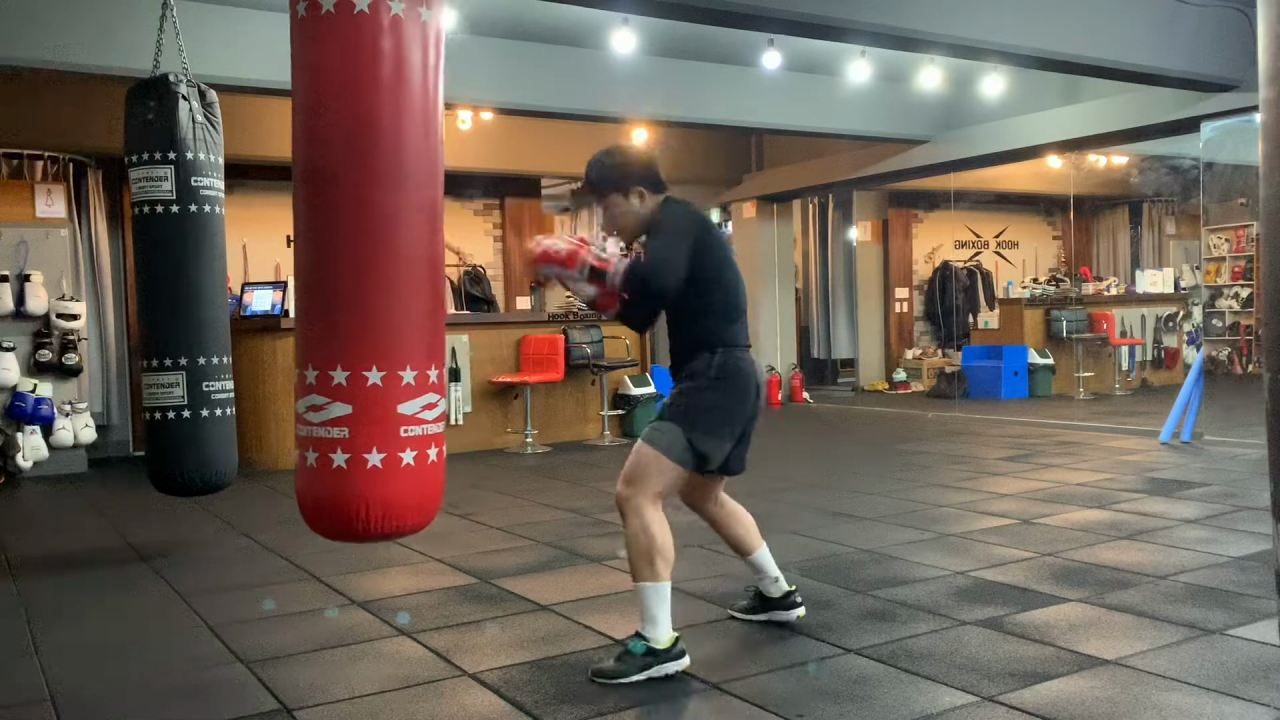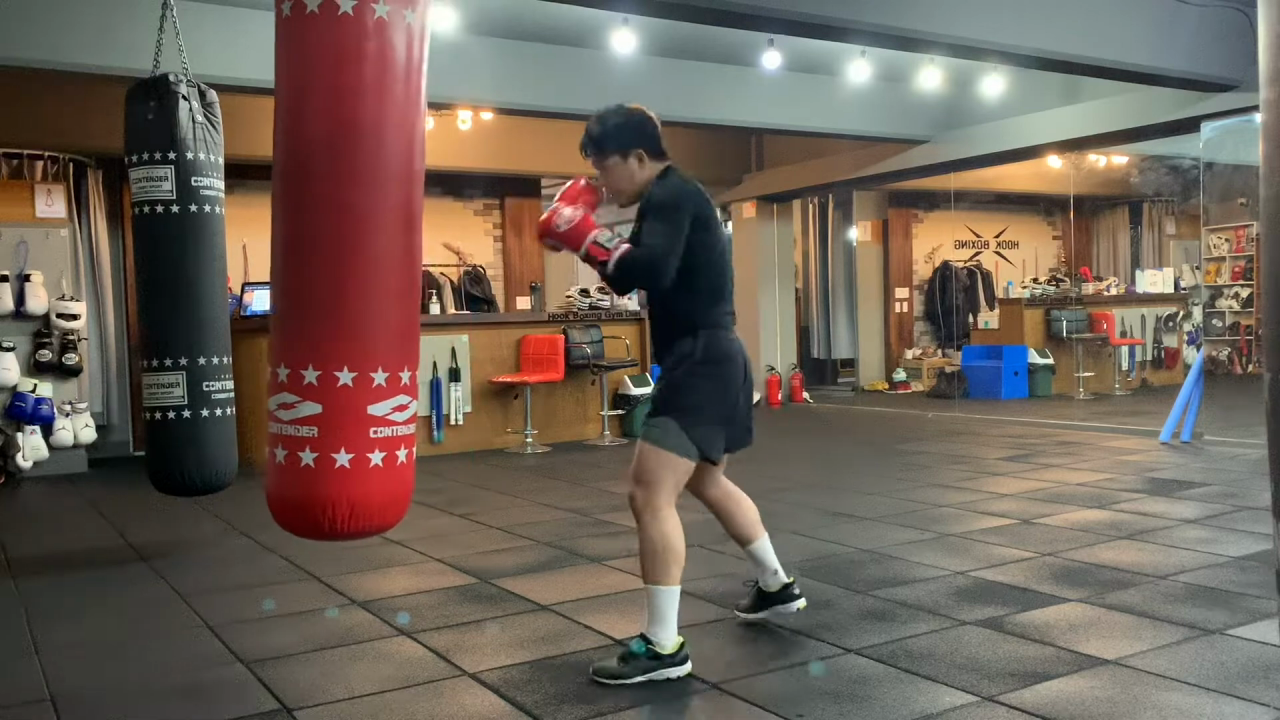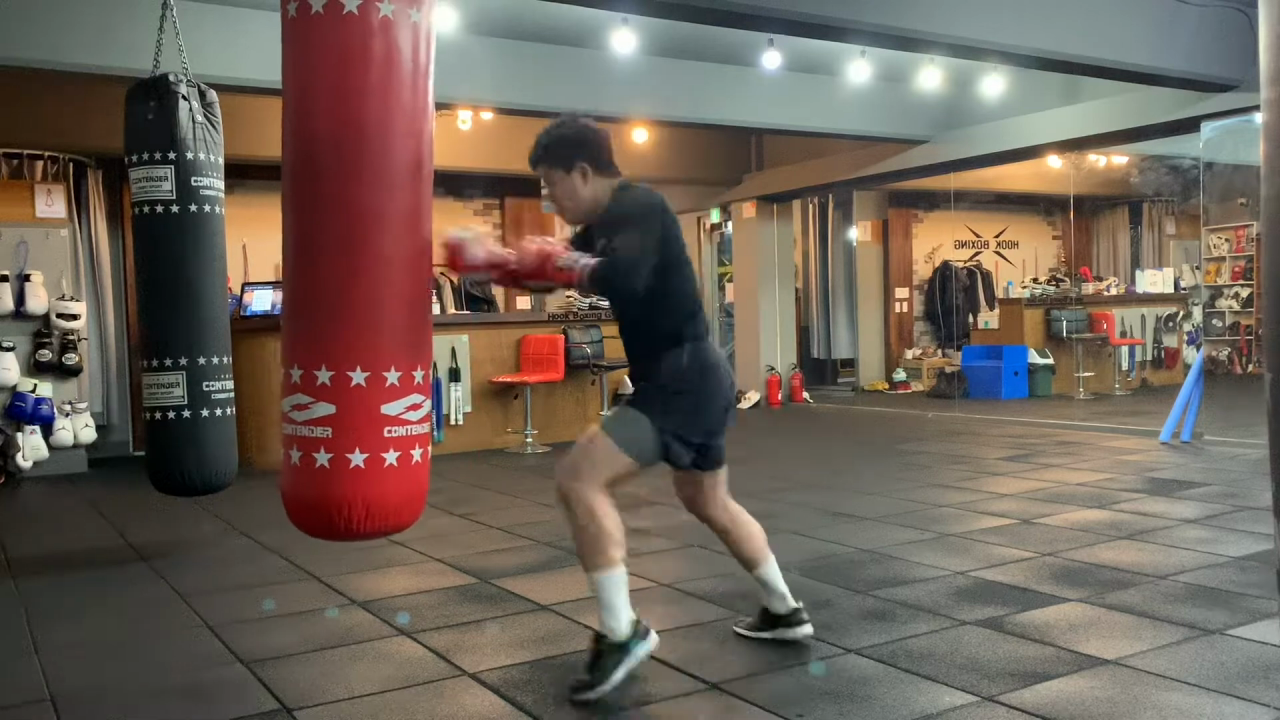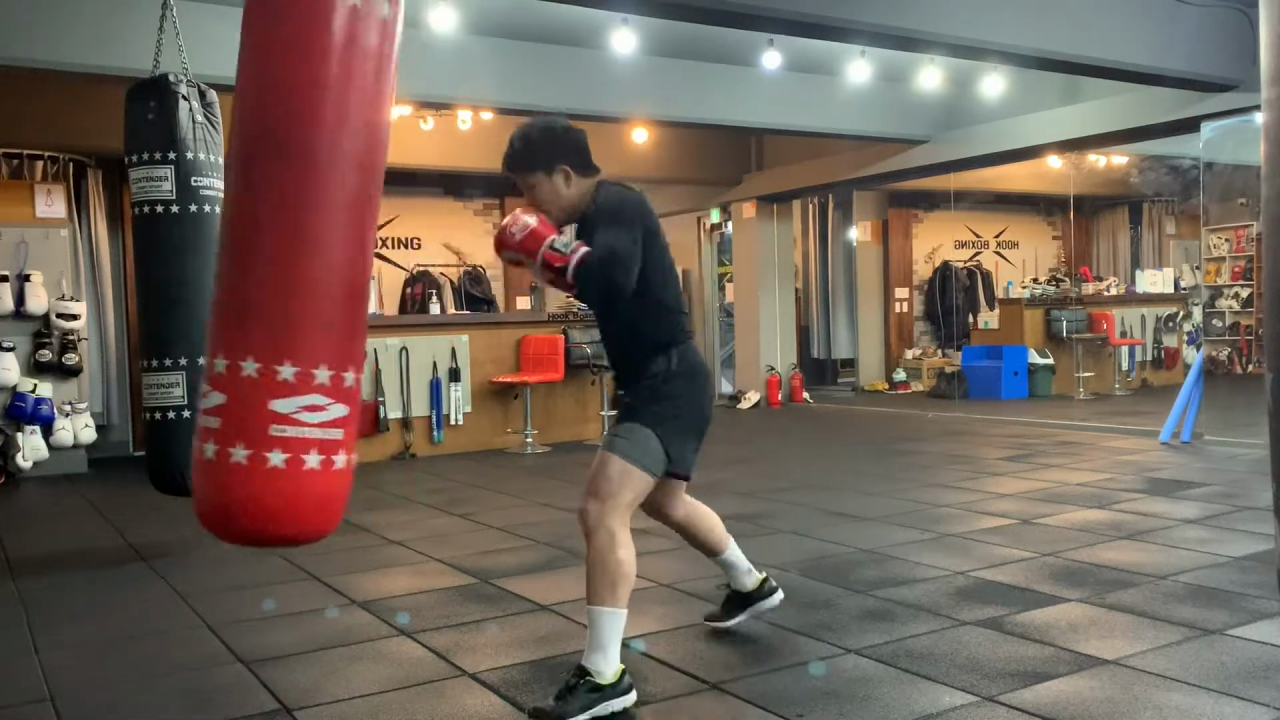
dt=0.4s
person 1, frame 1
left shoulder: (677, 221)
right shoulder: (671, 233)
left elbow: (659, 283)
right elbow: (641, 315)
left wrist: (581, 260)
right wrist: (592, 287)
left hip: (717, 381)
right hip: (724, 379)
left knee: (636, 494)
right knee: (703, 496)
left ankle: (659, 642)
right ankle: (778, 593)
person 1, frame 2
left shoulder: (673, 194)
right shoulder: (662, 200)
left elbow: (650, 271)
right elbow: (625, 279)
left wrist: (586, 237)
right wrist: (584, 239)
left hip: (700, 363)
right hip: (709, 361)
left knee: (649, 495)
right knee: (706, 482)
left ankle: (663, 645)
right ankle: (776, 586)
person 1, frame 3
left shoulder: (635, 206)
right shoulder: (607, 223)
left elbow: (625, 281)
right elbow: (551, 271)
left wrist: (557, 264)
right wrist: (497, 262)
left hip: (679, 378)
right hip: (694, 376)
left knee: (577, 481)
right knee: (709, 502)
left ankle: (620, 633)
right ankle: (783, 611)
person 1, frame 4
left shoulder: (618, 207)
right shoulder: (599, 216)
left elbow: (610, 283)
right elbow: (587, 282)
left wrist: (544, 244)
right wrist: (537, 254)
left hip: (670, 380)
right hip: (649, 380)
left knee: (602, 510)
right knee: (665, 502)
right ankle: (751, 585)
